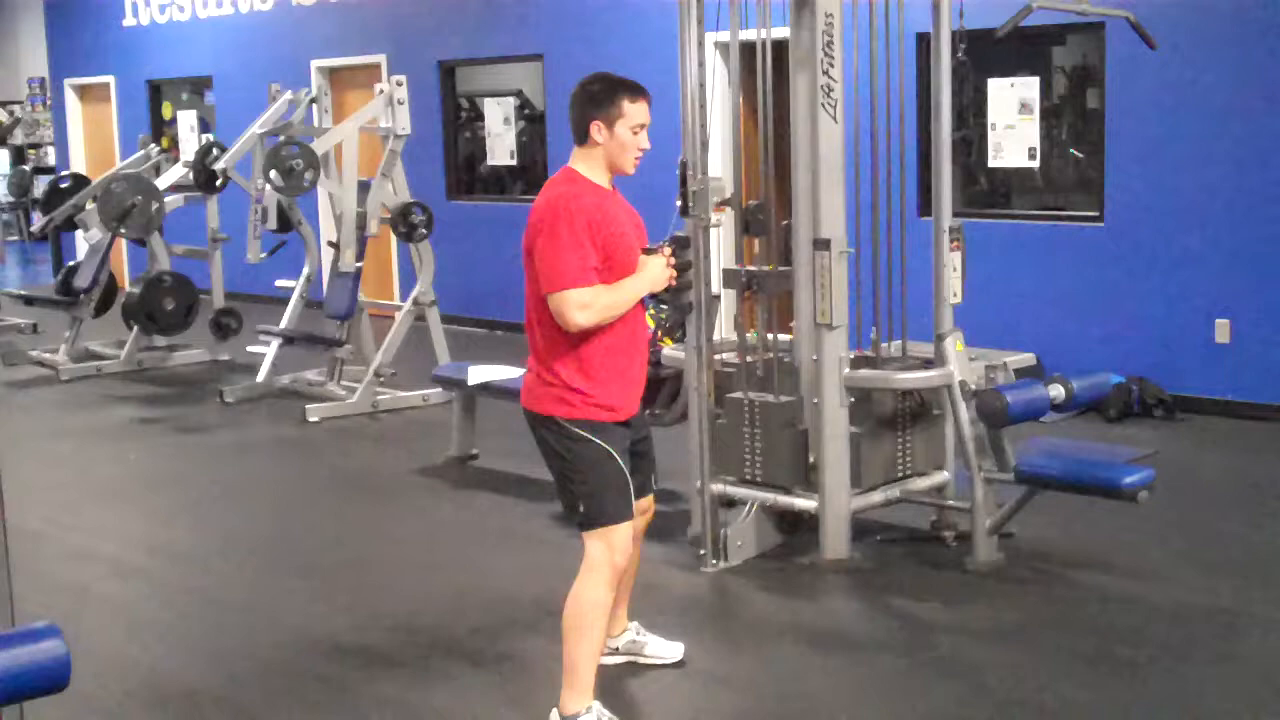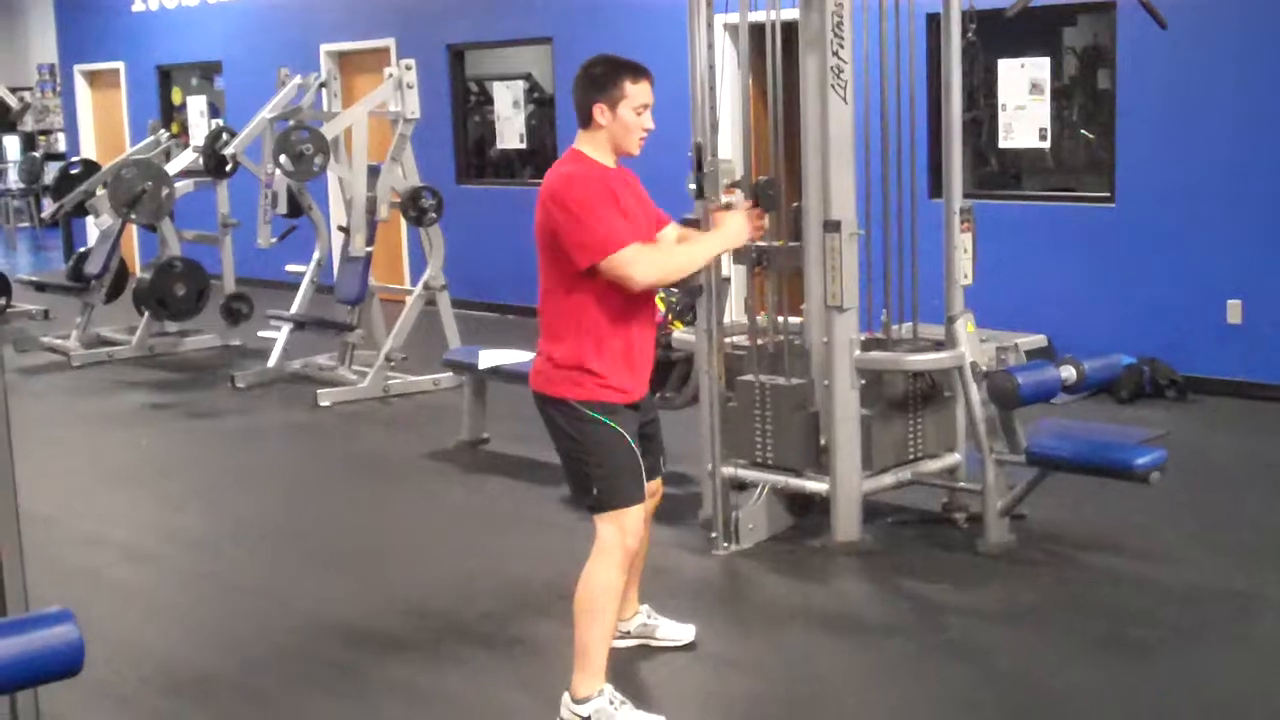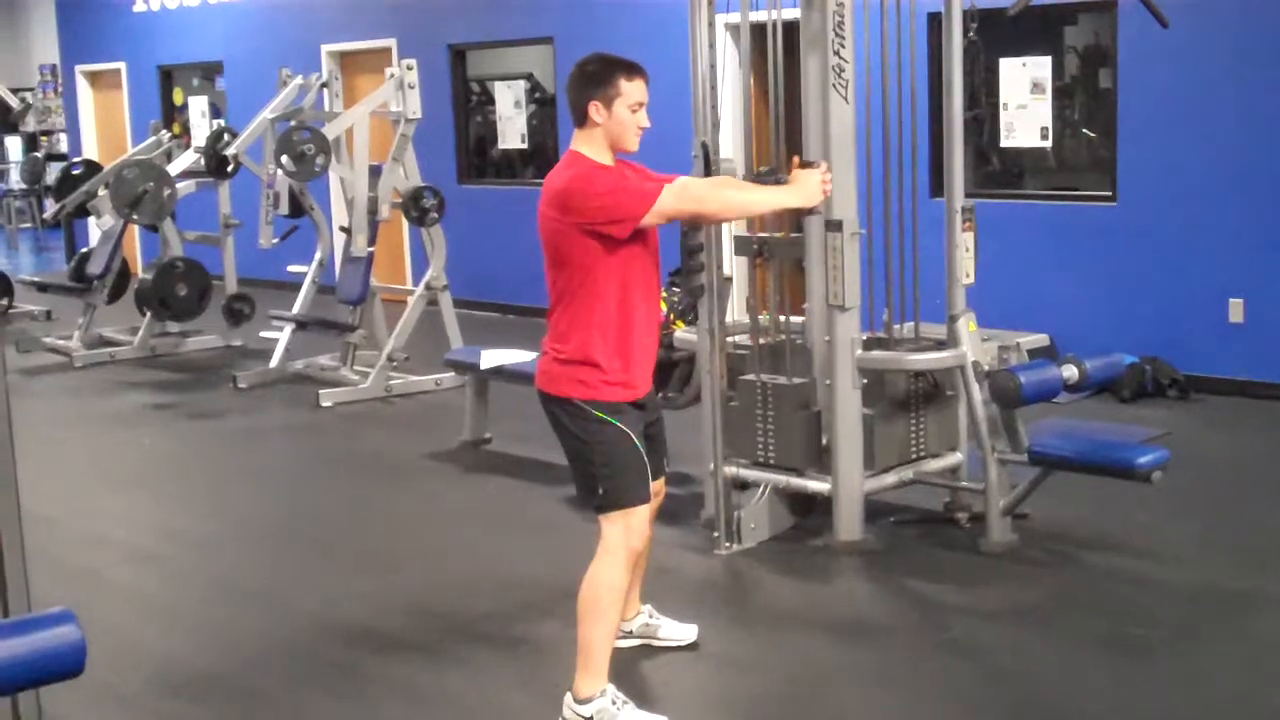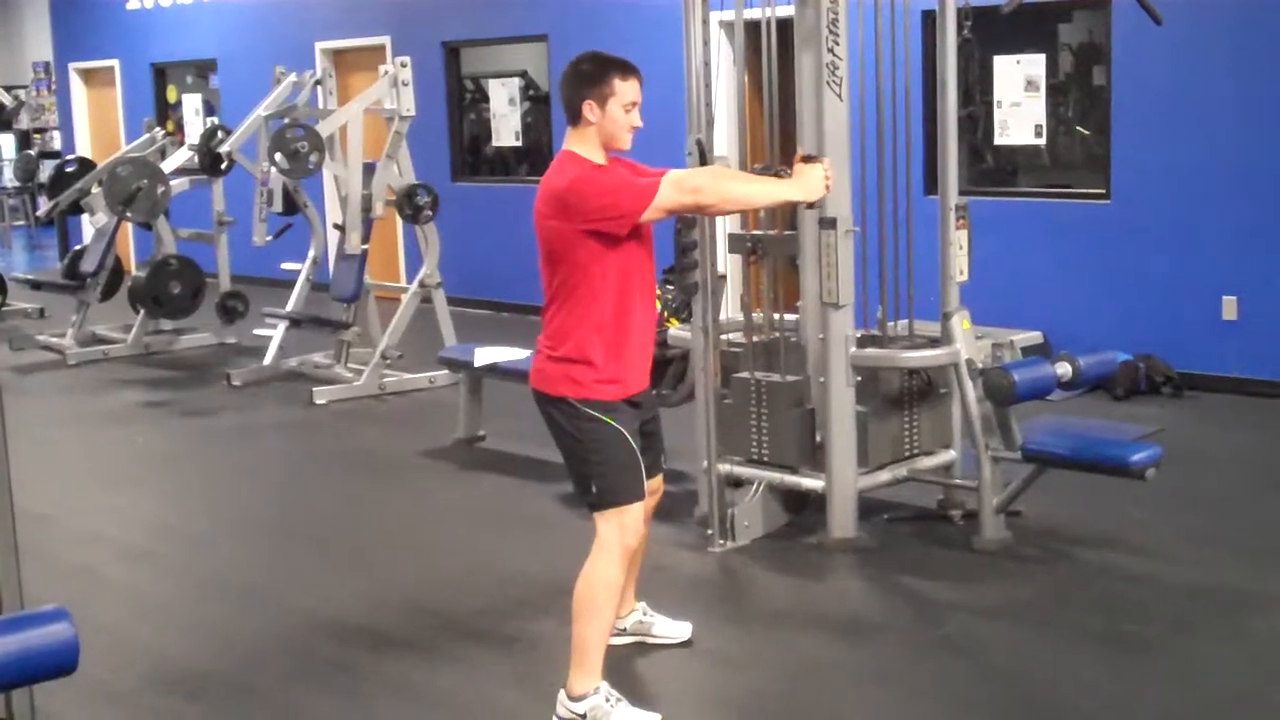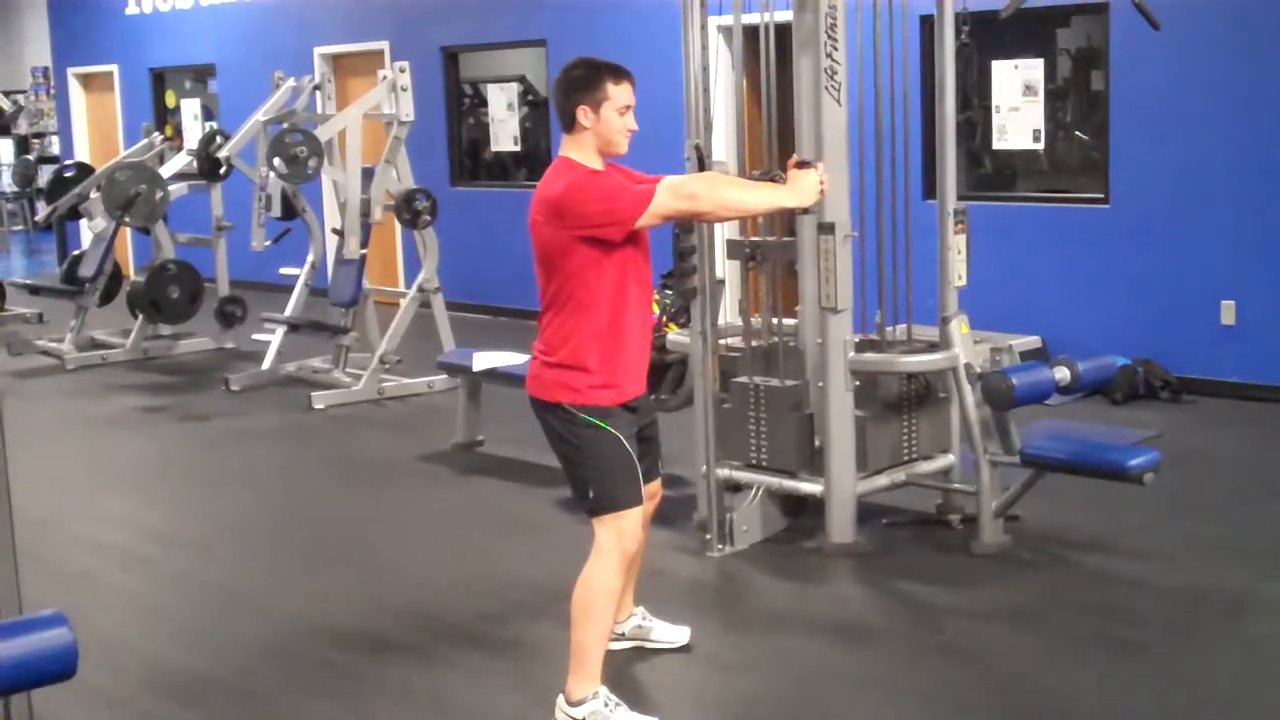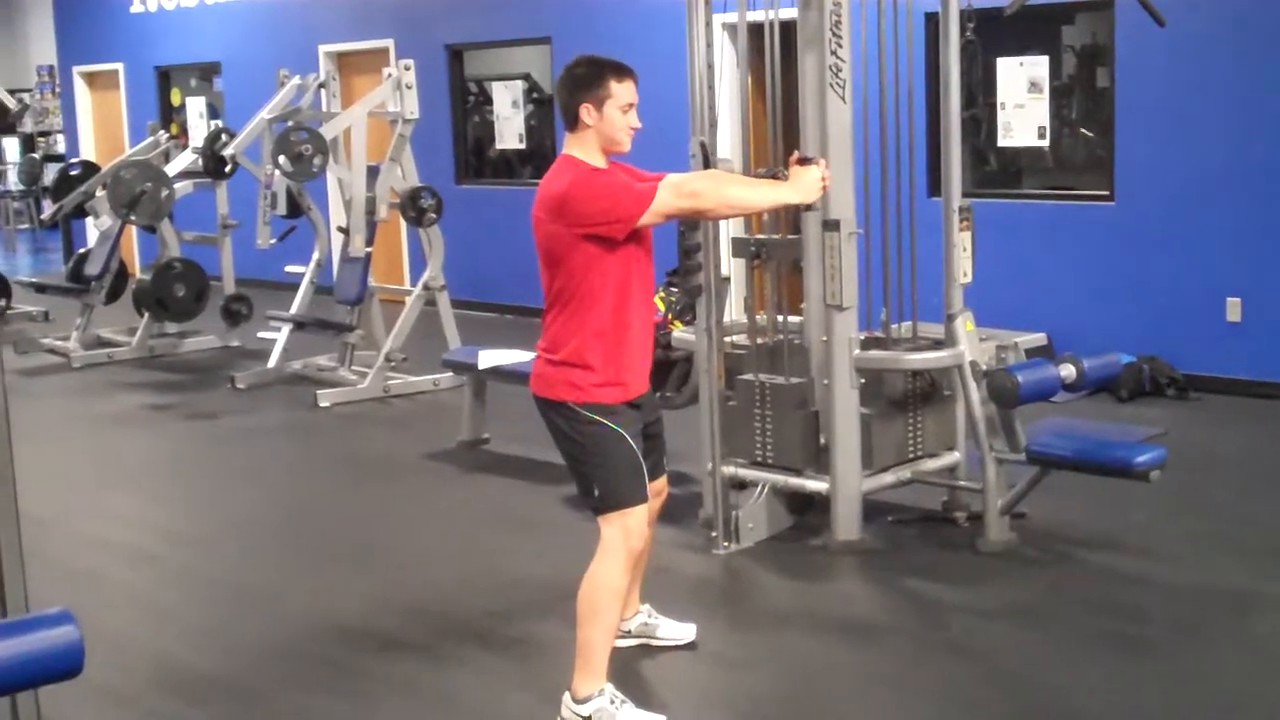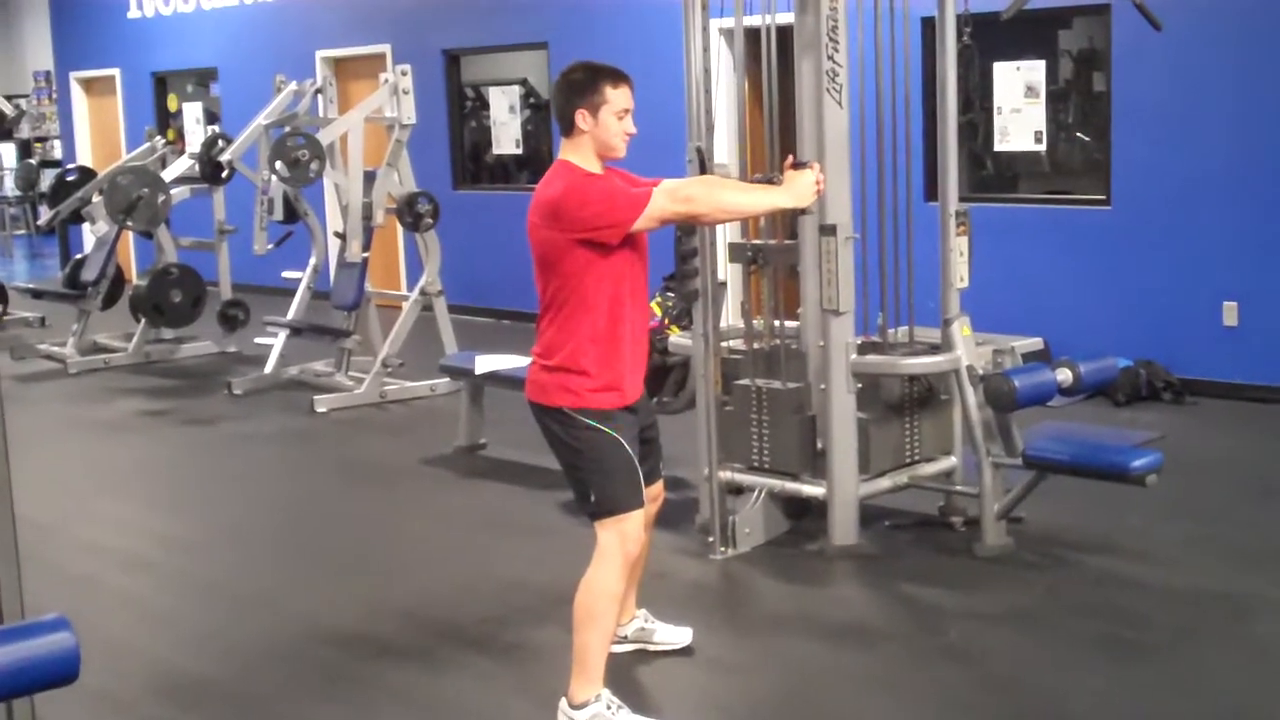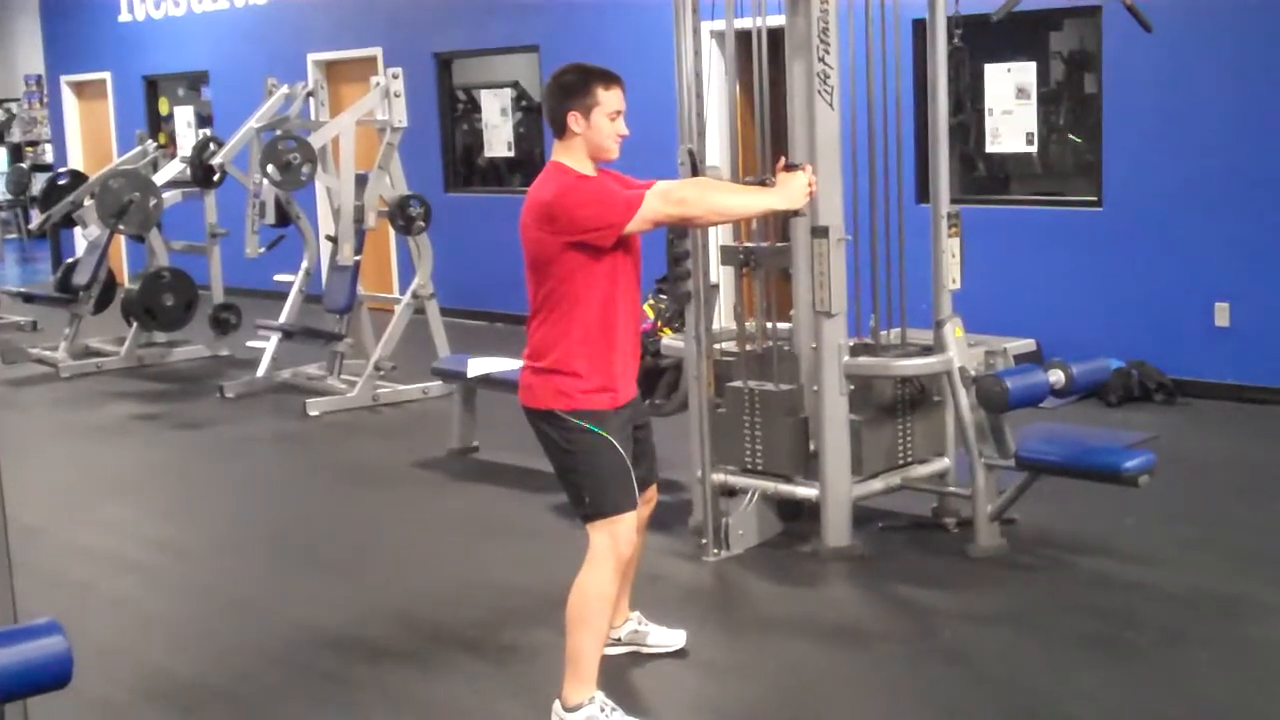
dt=0.4s
person 1, frame 1
left shoulder: (607, 198)
right shoulder: (564, 205)
right elbow: (577, 311)
left wrist: (653, 271)
right wrist: (646, 280)
left hip: (616, 398)
right hip: (577, 407)
left knee: (637, 513)
right knee: (609, 548)
left ankle: (616, 634)
person 1, frame 2
left shoulder: (619, 181)
right shoulder: (573, 186)
left elbow: (666, 242)
right elbow: (644, 267)
left wrist: (719, 231)
right wrist: (720, 239)
left hip: (622, 379)
right hip: (584, 386)
left knee: (645, 495)
right knee: (620, 529)
left ankle: (625, 618)
person 1, frame 3
left shoulder: (619, 175)
right shoulder: (581, 184)
left elbow: (700, 190)
right elbow: (697, 203)
left wrist: (788, 189)
right wrist: (793, 198)
left hip: (625, 377)
right hip: (589, 386)
left knee: (648, 495)
right knee: (624, 528)
left ankle: (628, 617)
person 1, frame 4
left shoulder: (613, 172)
right shoulder: (578, 183)
left elbow: (696, 181)
right elbow: (695, 195)
left wrist: (787, 182)
right wrist: (794, 190)
left hip: (621, 376)
right hip: (583, 385)
left knee: (646, 491)
right knee: (620, 526)
left ankle: (624, 614)
person 1, frame 5
left shoulder: (609, 179)
right shoulder: (573, 190)
left elbow: (692, 187)
right elbow: (690, 202)
left wrist: (782, 186)
right wrist: (790, 196)
left hip: (619, 382)
right hip: (580, 392)
left knee: (645, 496)
right knee: (619, 532)
left ankle: (622, 620)
person 1, frame 6
left shoulder: (613, 177)
right shoulder: (576, 187)
left elbow: (694, 184)
right elbow: (691, 199)
left wrist: (783, 183)
right wrist: (792, 193)
left hip: (622, 379)
right hip: (584, 388)
left knee: (651, 492)
right knee: (625, 528)
left ankle: (629, 616)
person 1, frame 7
left shoulder: (609, 183)
right shoulder: (571, 193)
left elbow: (689, 190)
right elbow: (686, 204)
left wrist: (778, 188)
right wrist: (786, 198)
left hip: (617, 384)
right hip: (580, 393)
left knee: (648, 497)
right knee: (622, 534)
left ankle: (625, 622)
person 1, frame 8
left shoulder: (602, 184)
right shoulder: (563, 195)
left elbow: (683, 192)
right elbow: (678, 207)
left wrist: (771, 191)
right wrist: (779, 199)
left hip: (611, 386)
right hip: (573, 396)
left knee: (641, 501)
right knee: (614, 536)
left ankle: (619, 624)
